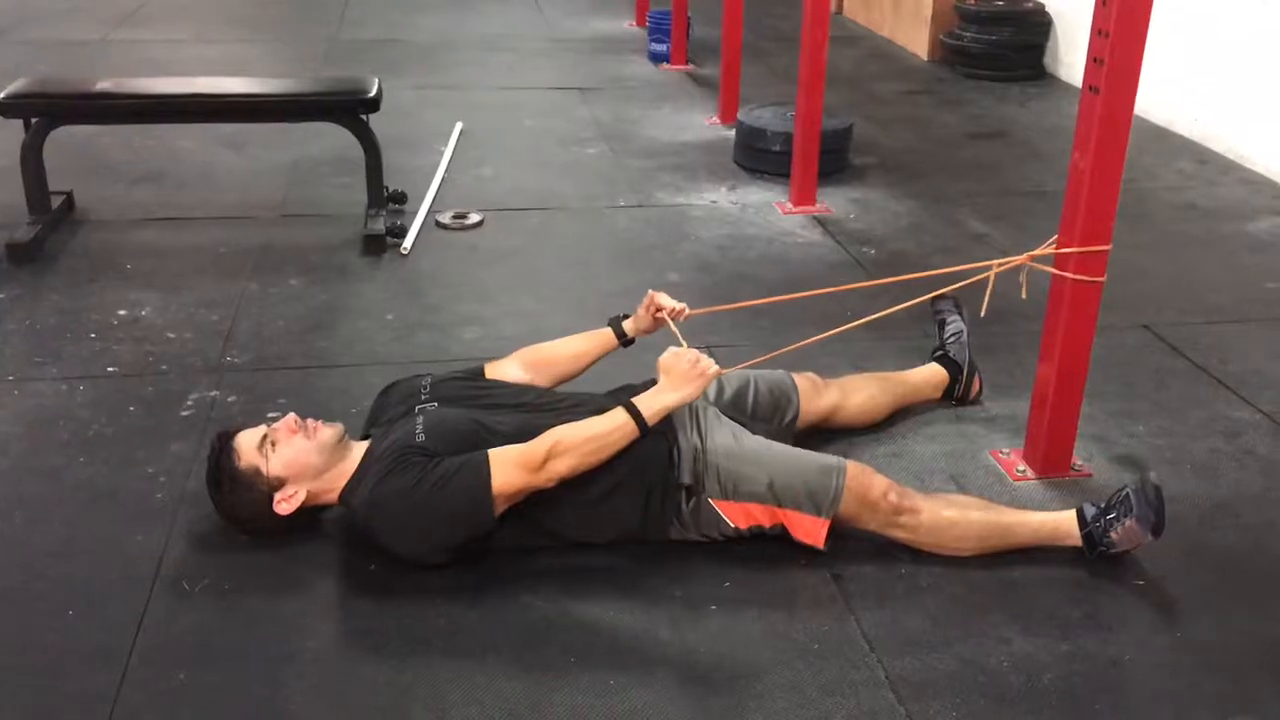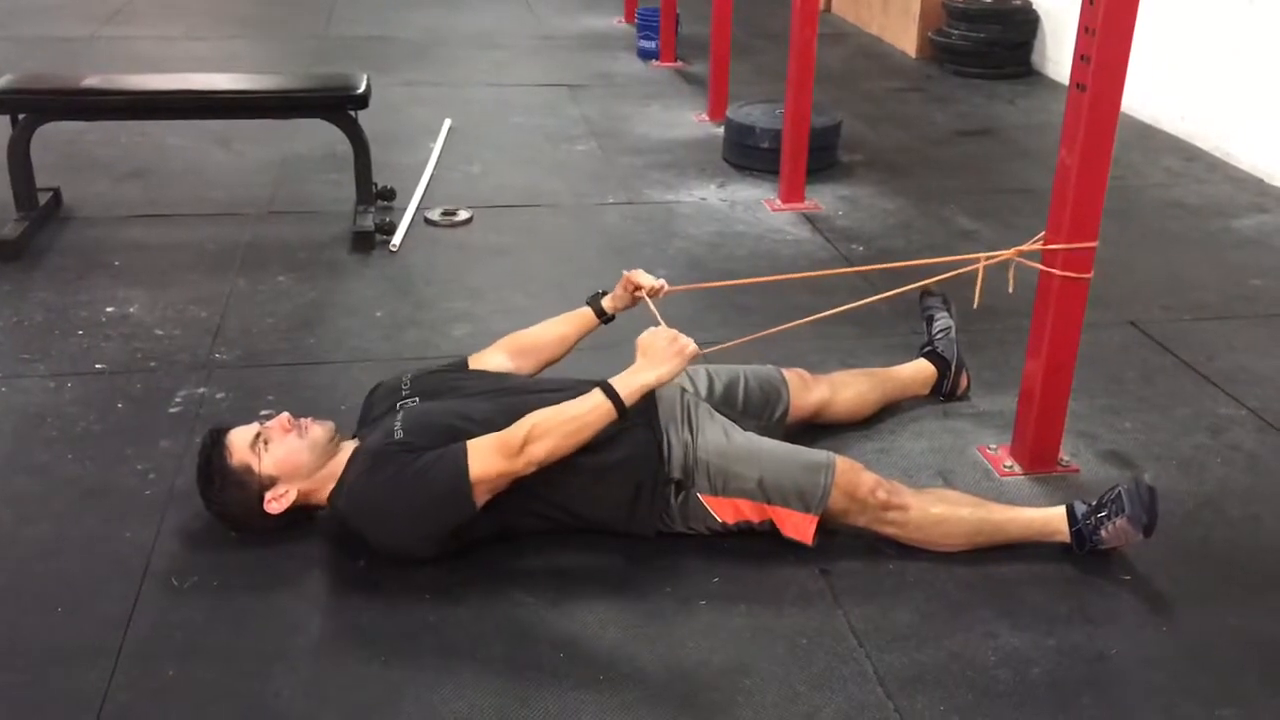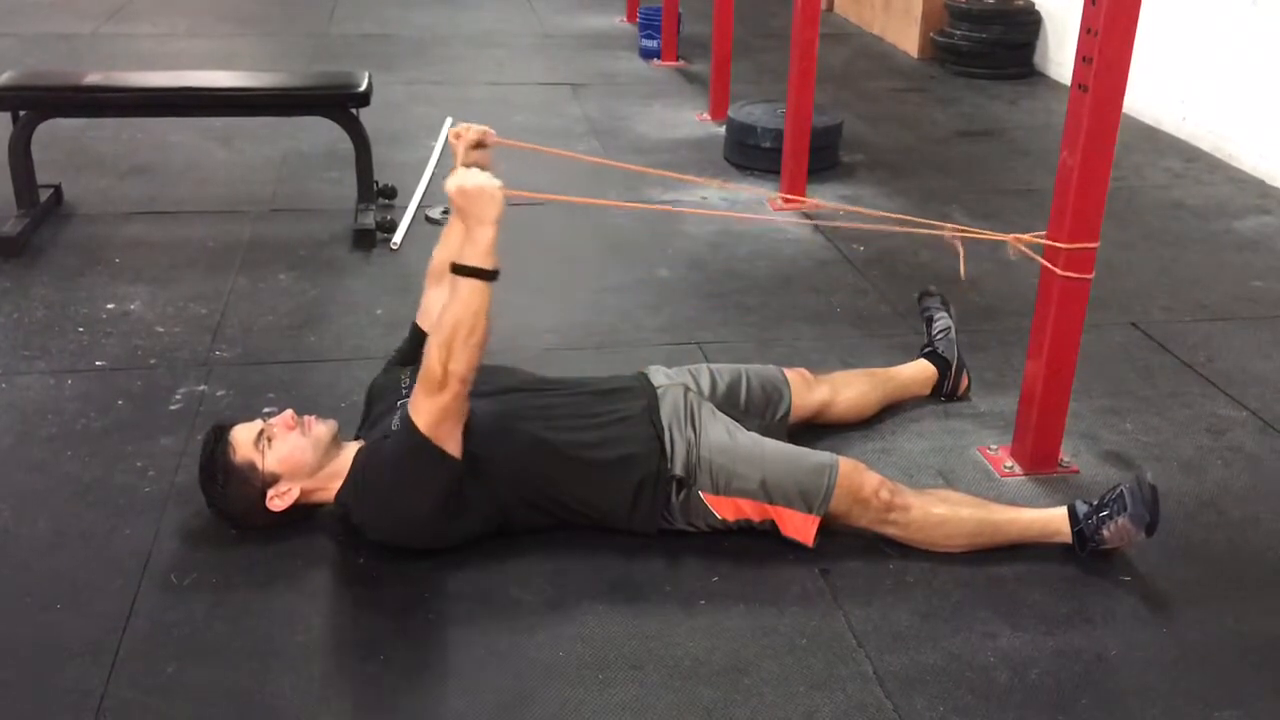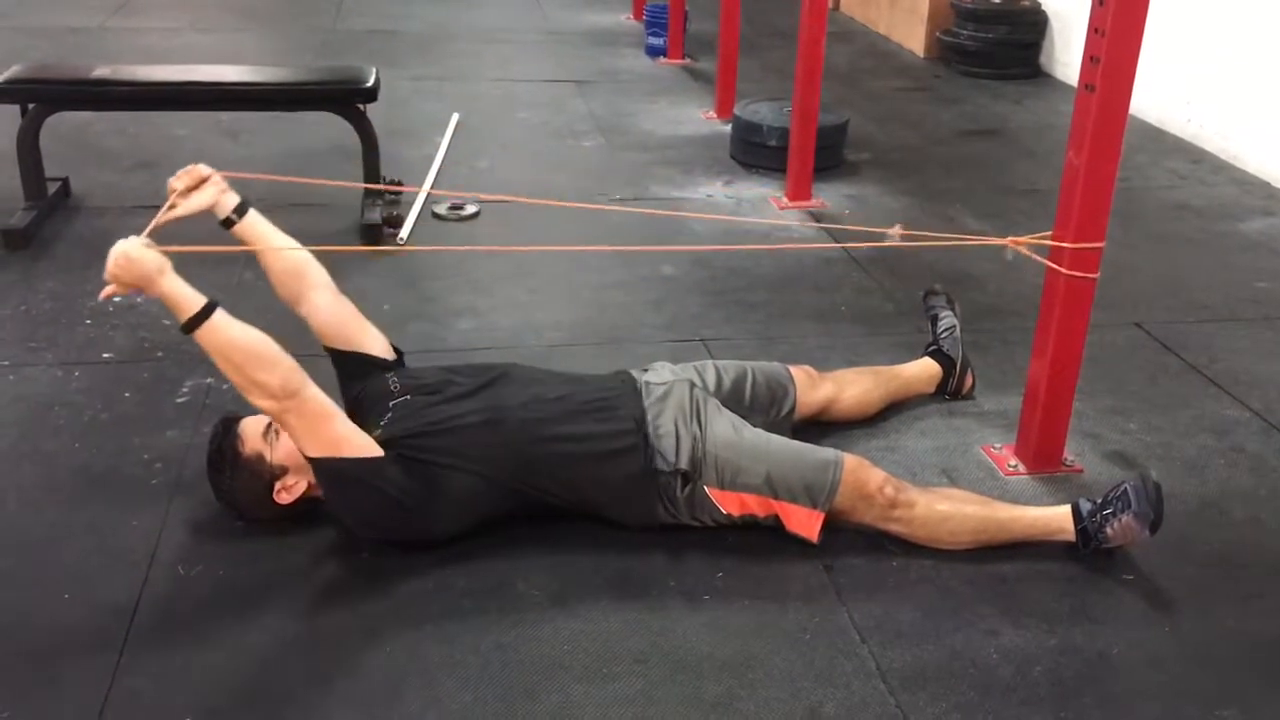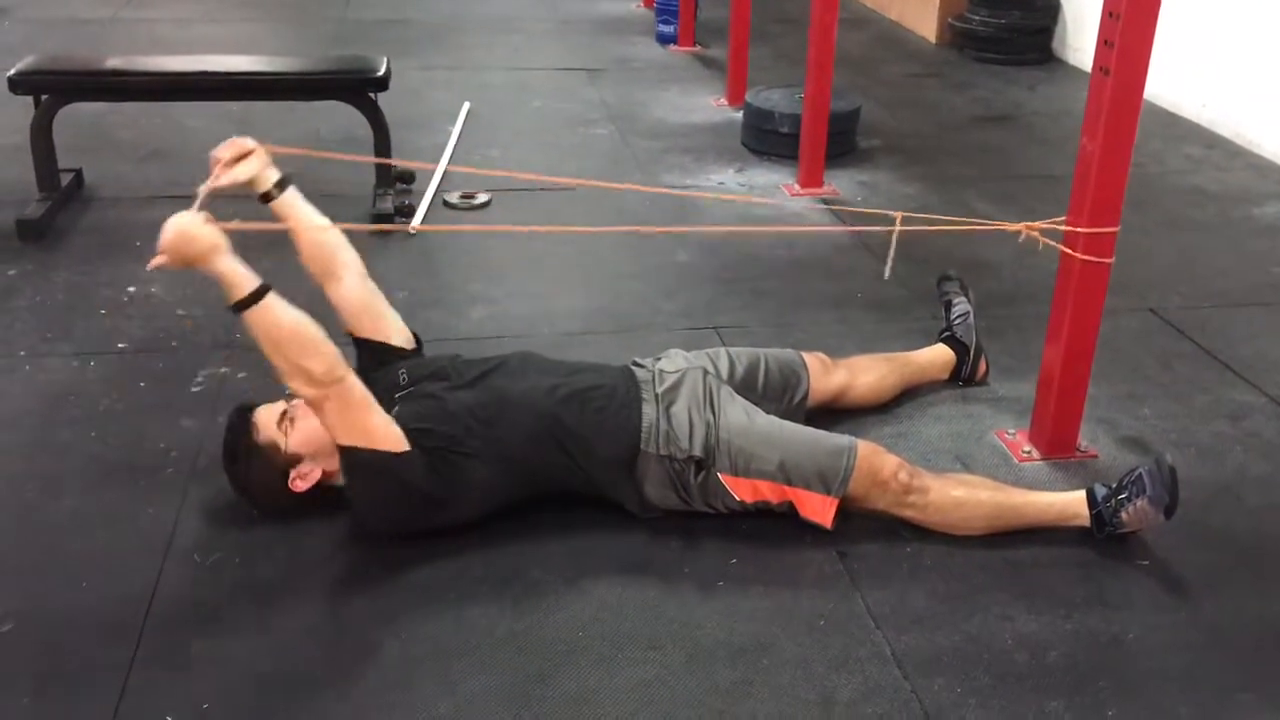
dt=1s
person 1, frame 1
left shoulder: (396, 406)
right shoulder: (401, 508)
left elbow: (522, 372)
right elbow: (544, 464)
left wrist: (628, 329)
right wrist: (659, 395)
left hip: (655, 414)
right hip: (675, 475)
left knee: (817, 393)
right knee: (881, 501)
left ankle: (944, 374)
right ankle: (1083, 530)
person 1, frame 2
left shoulder: (383, 406)
right shoulder: (384, 503)
left elbow: (503, 360)
right elbow: (522, 453)
left wrist: (605, 305)
right wrist: (637, 377)
left hip: (647, 406)
right hip: (662, 473)
left knee: (807, 390)
right knee: (872, 499)
left ankle: (932, 372)
right ankle: (1073, 527)
person 1, frame 3
left shoulder: (383, 402)
right shoulder: (389, 501)
left elbow: (443, 296)
right elbow: (450, 391)
left wrist: (466, 193)
right wrist: (481, 232)
left hip: (646, 396)
right hip: (668, 470)
left knee: (807, 388)
right knee: (875, 499)
left ankle: (934, 370)
right ankle: (1071, 526)
person 1, frame 4
left shoulder: (381, 402)
right shoulder: (379, 505)
left elbow: (316, 297)
right elbow: (289, 386)
left wrist: (229, 207)
right wrist: (170, 288)
left hip: (646, 393)
right hip: (661, 465)
left knee: (813, 388)
right knee: (878, 496)
left ankle: (937, 371)
right ankle: (1075, 524)
person 1, frame 5
left shoulder: (401, 390)
right shoulder: (397, 499)
left elbow: (346, 277)
right elbow: (327, 377)
left wrist: (271, 183)
right wrist: (225, 268)
left hip: (653, 382)
right hip: (669, 450)
left knee: (825, 374)
right knee: (891, 483)
left ankle: (949, 356)
right ankle: (1091, 510)
